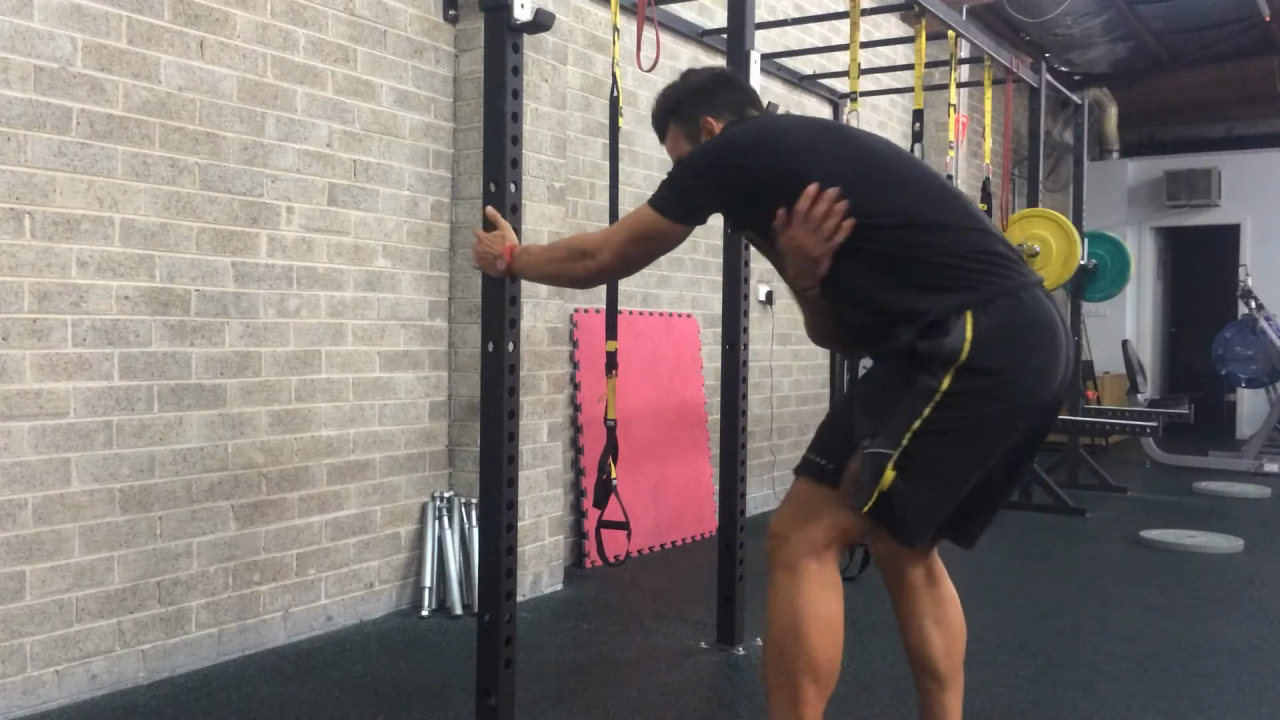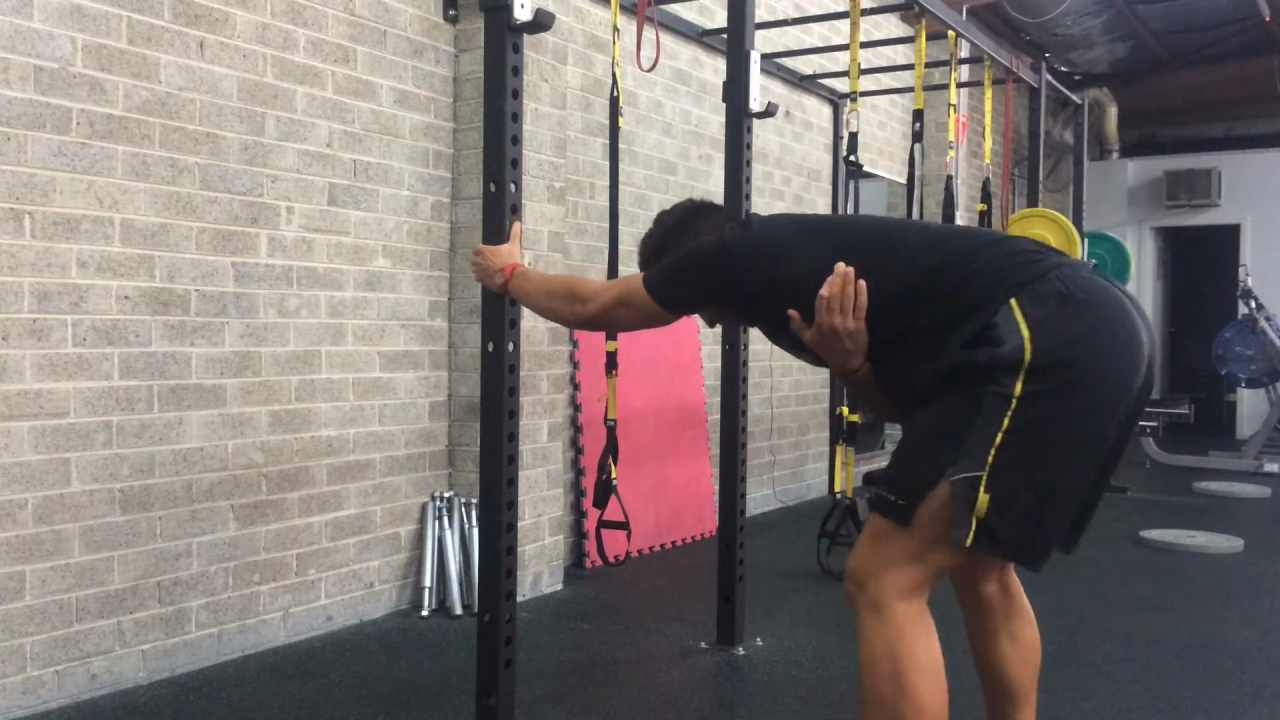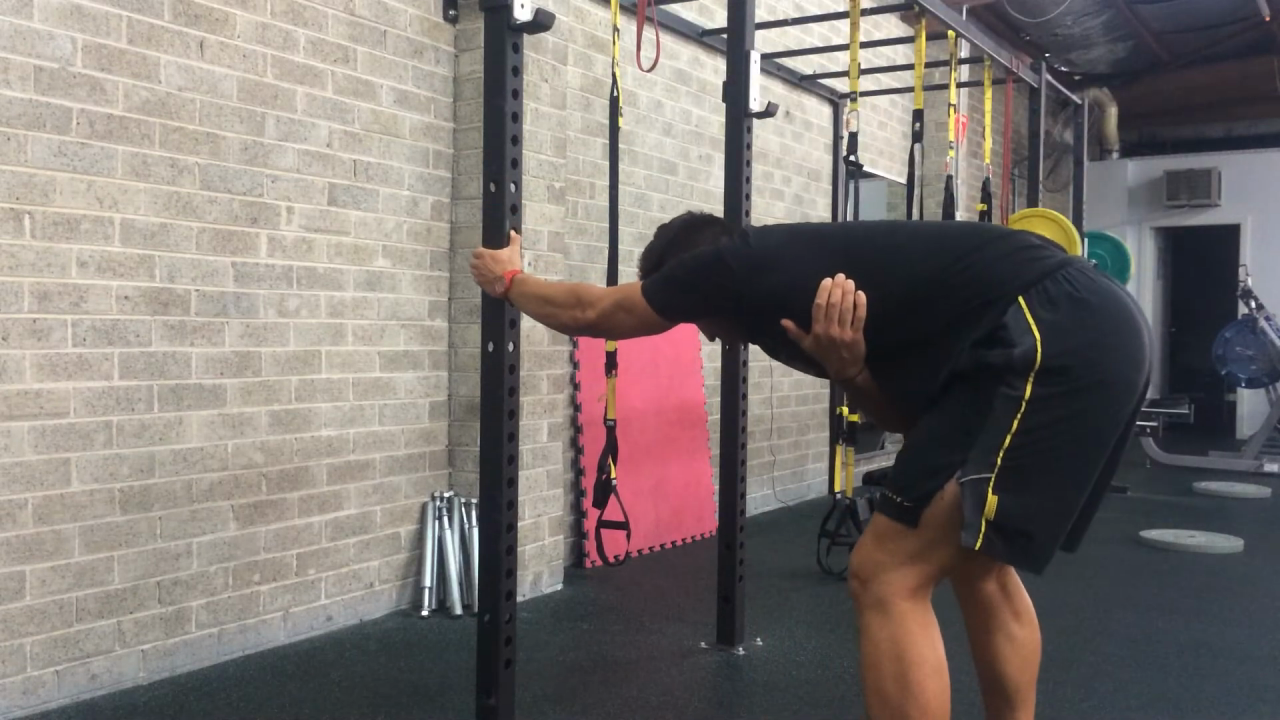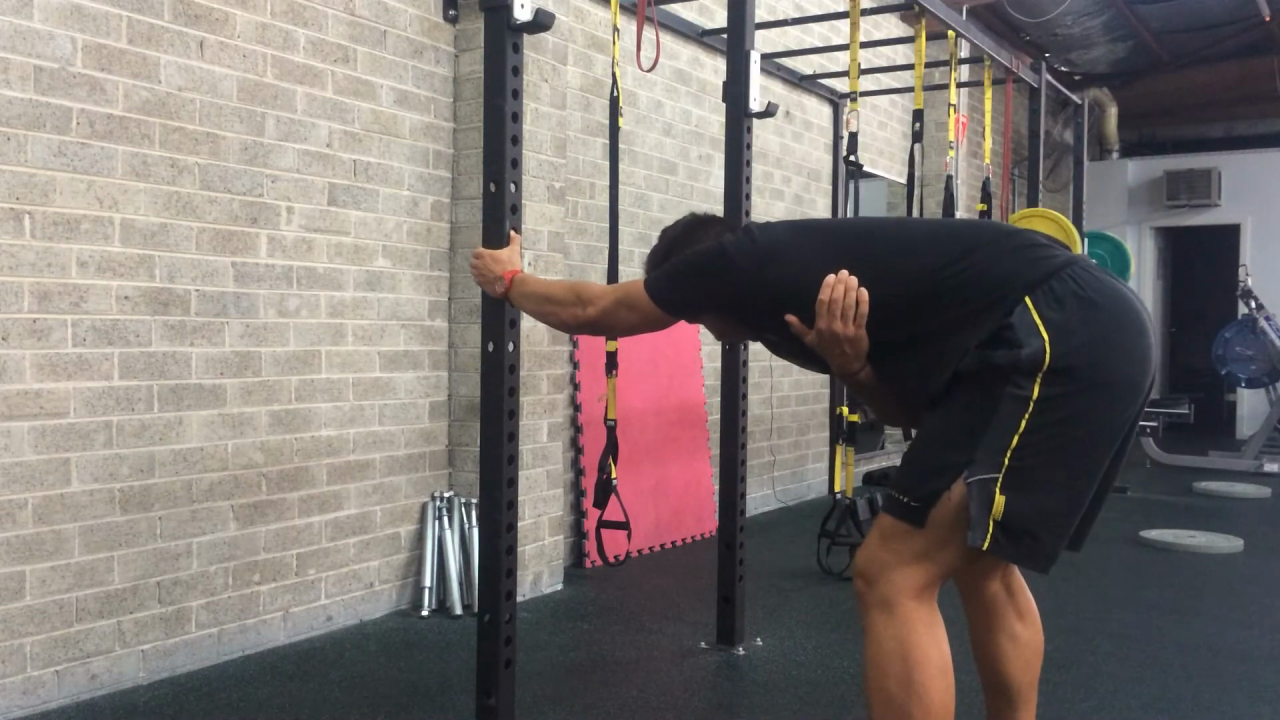
dt=1s
person 1, frame 1
left shoulder: (735, 151)
right shoulder: (810, 157)
left elbow: (602, 259)
right elbow: (847, 336)
left wrist: (510, 257)
right wrist: (809, 281)
left hip: (978, 340)
right hip: (1025, 335)
left knee: (802, 541)
right knee: (902, 545)
person 1, frame 2
left shoulder: (734, 254)
right shoulder: (802, 262)
left elbow: (594, 307)
right elbow: (915, 405)
left wrist: (508, 273)
right wrist: (850, 364)
left hip: (1049, 337)
right hip: (1098, 326)
left knee: (885, 580)
right knee: (978, 564)
person 1, frame 3
left shoulder: (732, 267)
right shoulder: (797, 268)
left elbow: (592, 312)
right elbow: (912, 413)
left wrist: (508, 278)
right wrist: (851, 370)
left hip: (1052, 338)
right hip: (1096, 324)
left knee: (888, 577)
right knee: (978, 564)
person 1, frame 4
left shoulder: (733, 262)
right shoulder: (798, 267)
left elbow: (592, 310)
right elbow: (914, 406)
left wrist: (508, 278)
right wrist: (854, 366)
left hip: (1060, 337)
right hip: (1102, 325)
left knee: (894, 577)
right knee: (983, 565)
